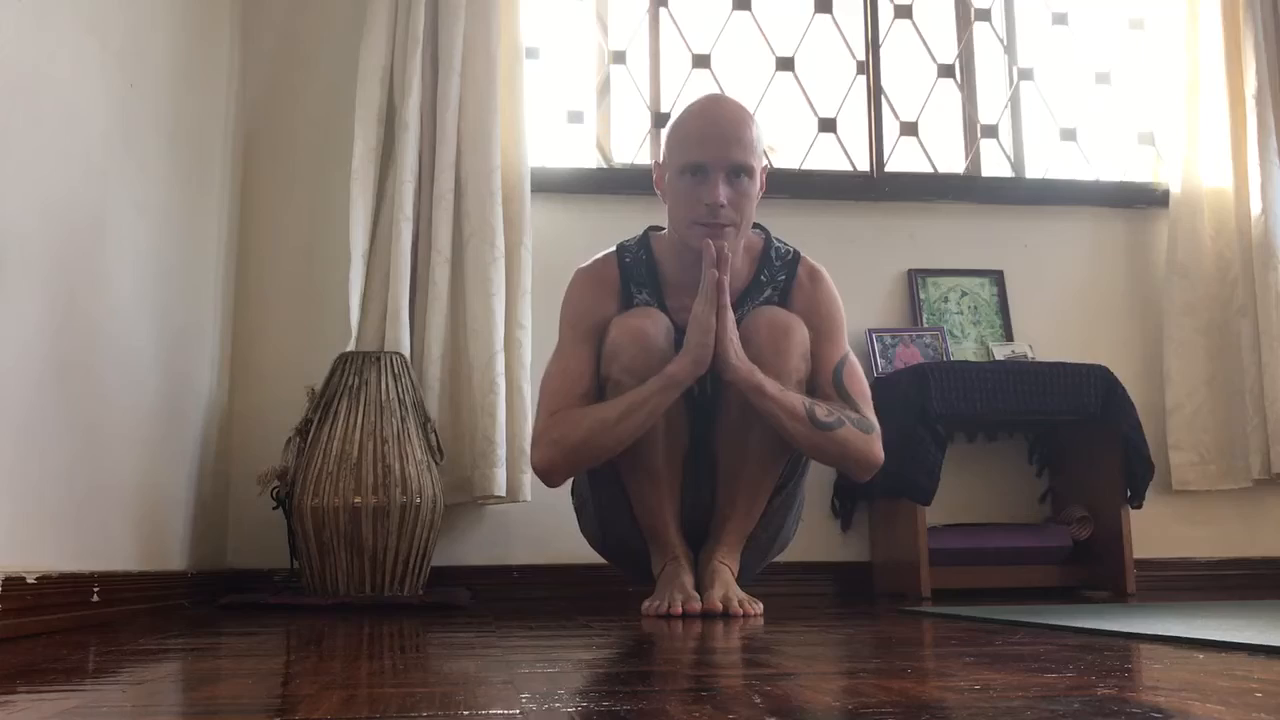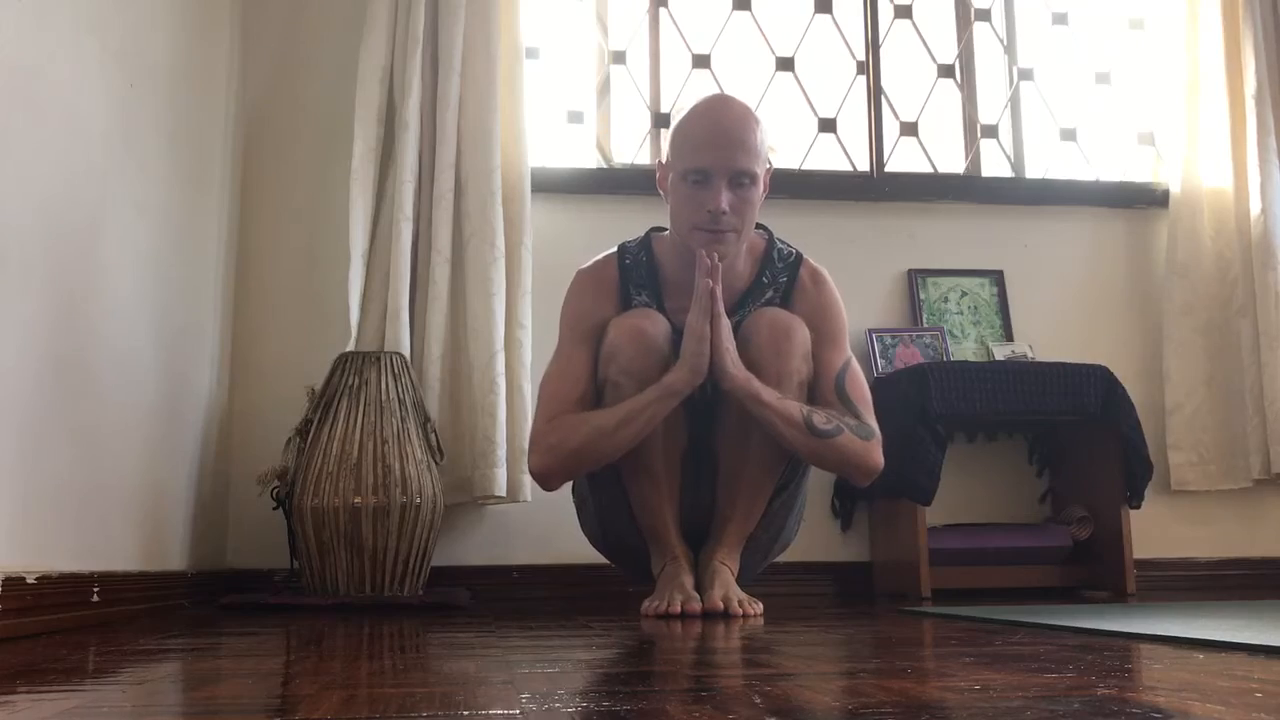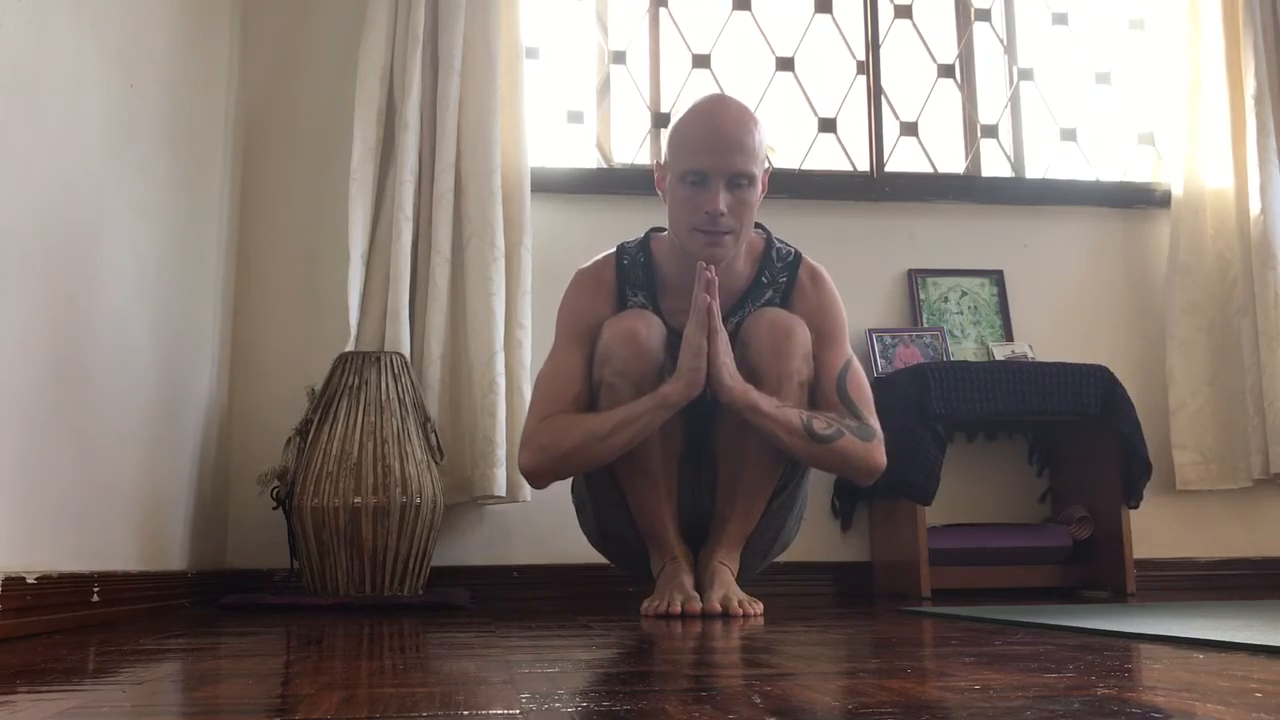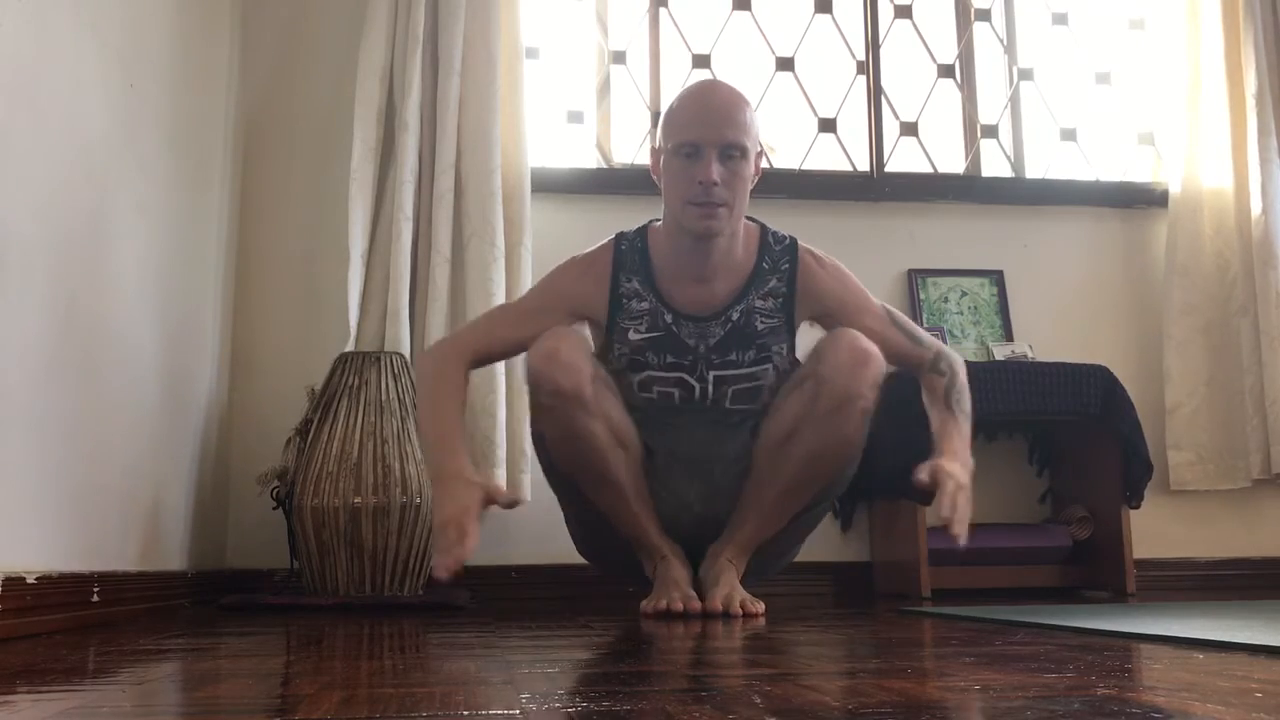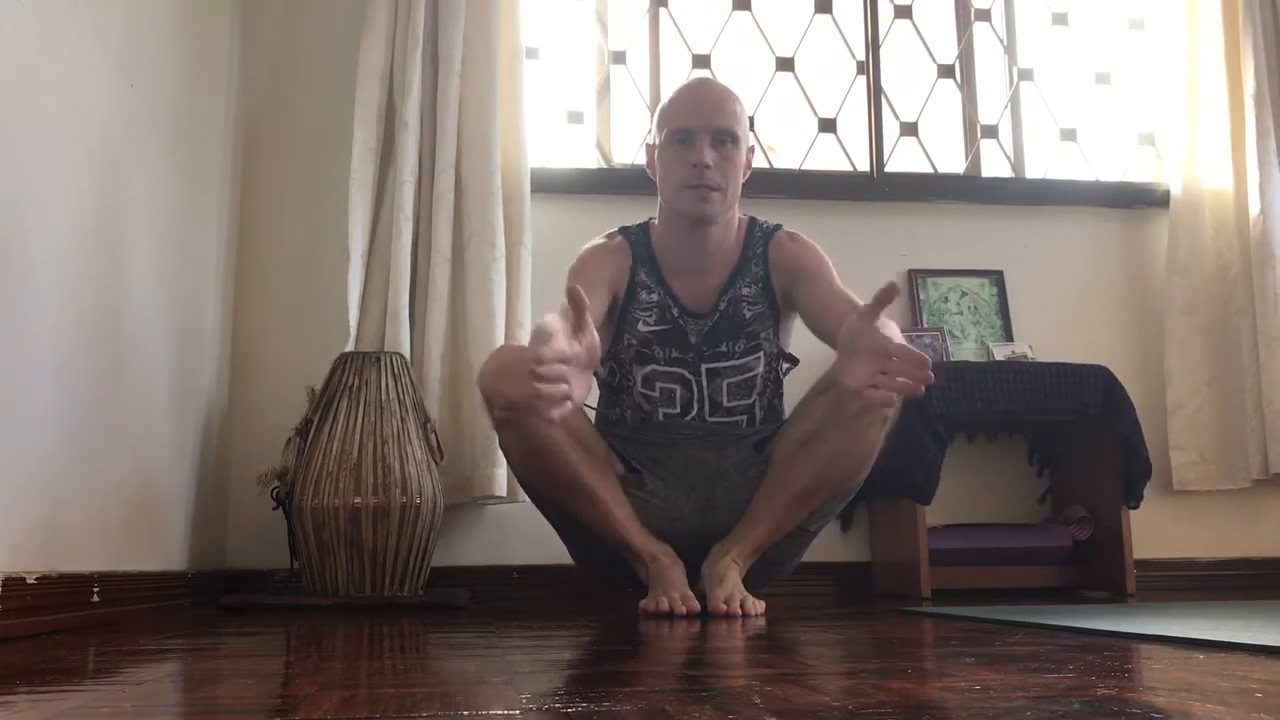
dt=0.7s
person 1, frame 1
left shoulder: (802, 283)
right shoulder: (602, 281)
left elbow: (866, 453)
right elbow: (549, 457)
left wrist: (743, 370)
right wrist: (682, 367)
left hip: (749, 522)
right hip: (634, 521)
left knee: (780, 330)
right knee: (636, 333)
left ankle: (722, 561)
right ankle: (670, 562)
person 1, frame 2
left shoulder: (804, 286)
right shoulder: (603, 283)
left elbow: (866, 457)
right elbow: (547, 461)
left wrist: (739, 378)
right wrist: (680, 377)
left hip: (750, 521)
right hip: (635, 522)
left knee: (781, 332)
right knee: (634, 334)
left ankle: (723, 560)
right ankle: (670, 561)
person 1, frame 3
left shoulder: (804, 285)
right shoulder: (601, 284)
left elbow: (868, 457)
right elbow: (538, 458)
left wrist: (738, 389)
right wrist: (675, 389)
left hip: (751, 519)
right hip: (634, 520)
left knee: (780, 332)
right knee: (629, 335)
left ankle: (722, 560)
right ankle: (669, 561)
person 1, frame 4
left shoulder: (801, 273)
right shoulder: (601, 273)
left elbow: (939, 363)
right elbow: (445, 358)
left wrist: (953, 455)
right wrist: (455, 476)
left hip: (756, 519)
right hip: (628, 521)
left knee: (854, 357)
right knee: (557, 355)
left ankle: (729, 560)
right ankle: (663, 559)
person 1, frame 5
left shoulder: (784, 256)
right shoulder: (611, 261)
left elbow: (846, 321)
right elbow: (563, 342)
left wrist: (872, 349)
right wrist: (565, 361)
left hip: (756, 510)
right hip: (625, 510)
left knee: (876, 373)
right knee: (507, 373)
left ankle: (731, 560)
right ankle: (652, 561)
